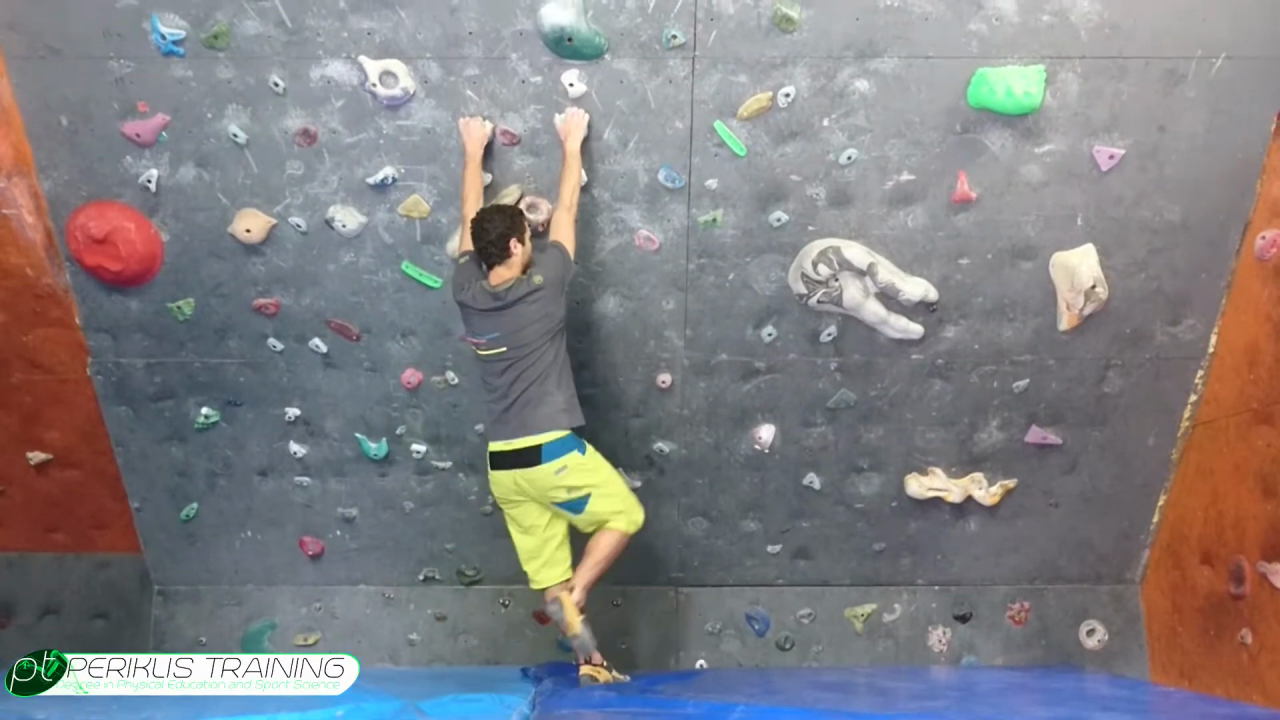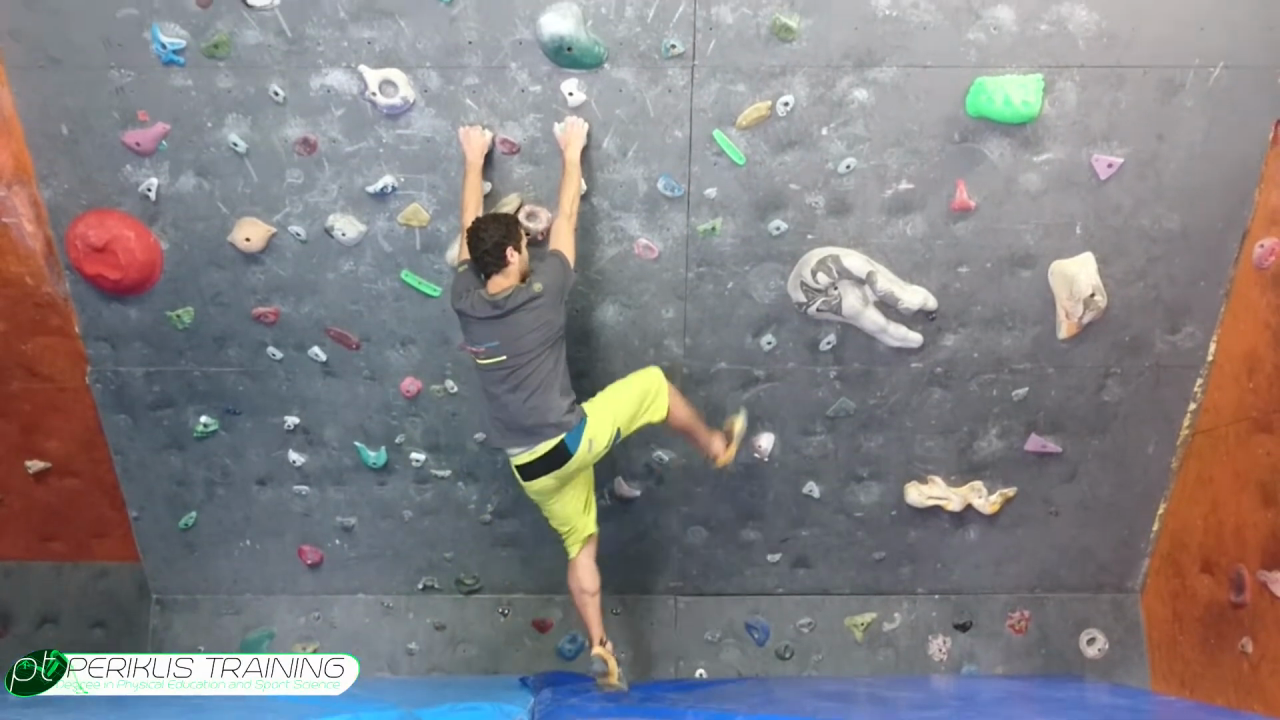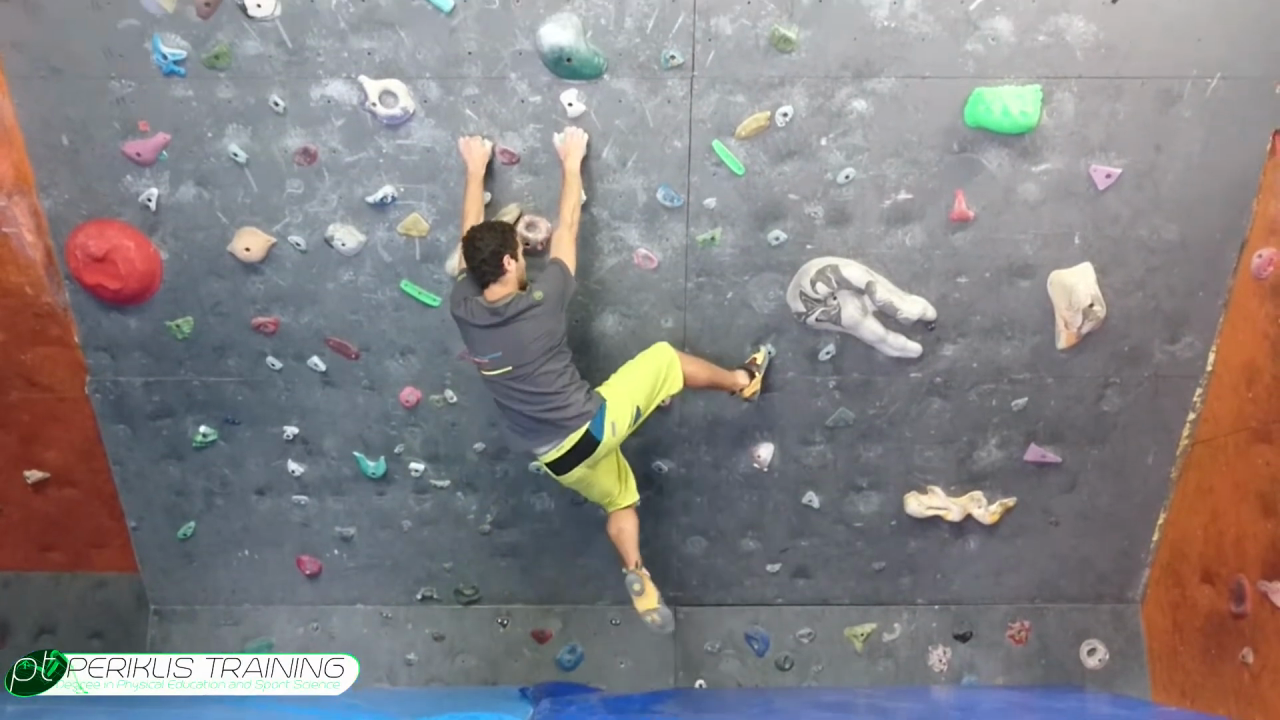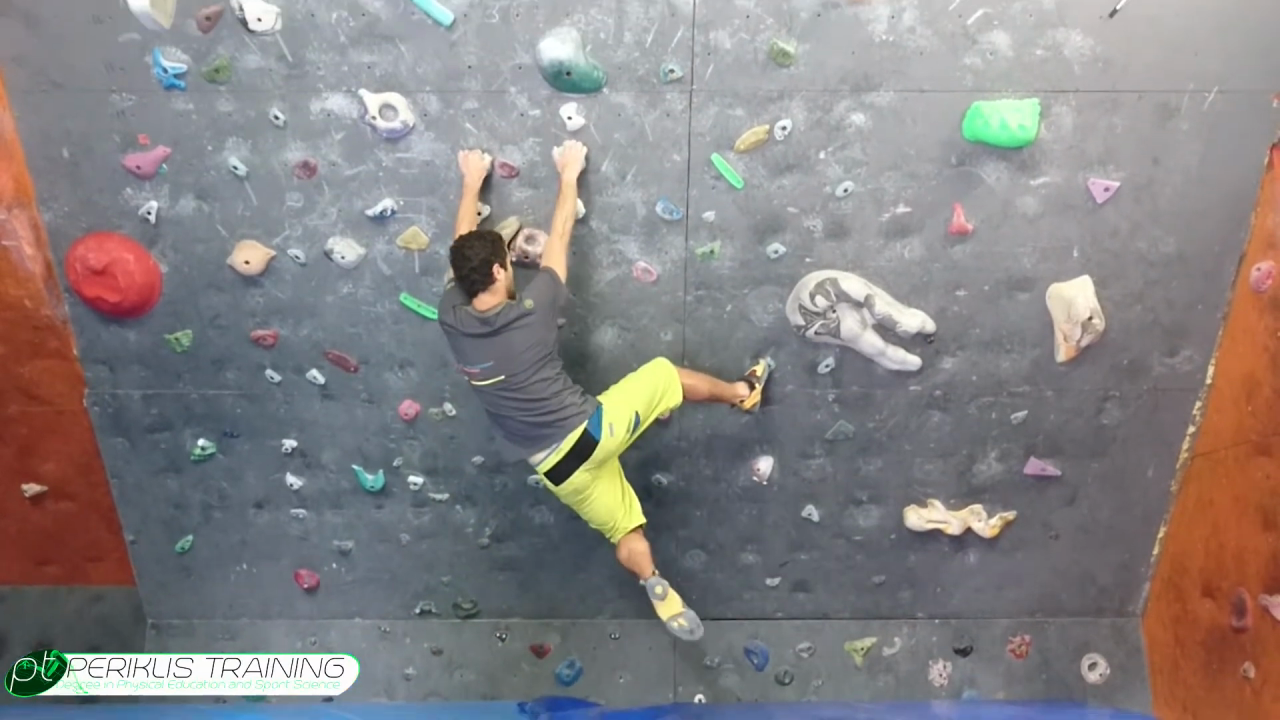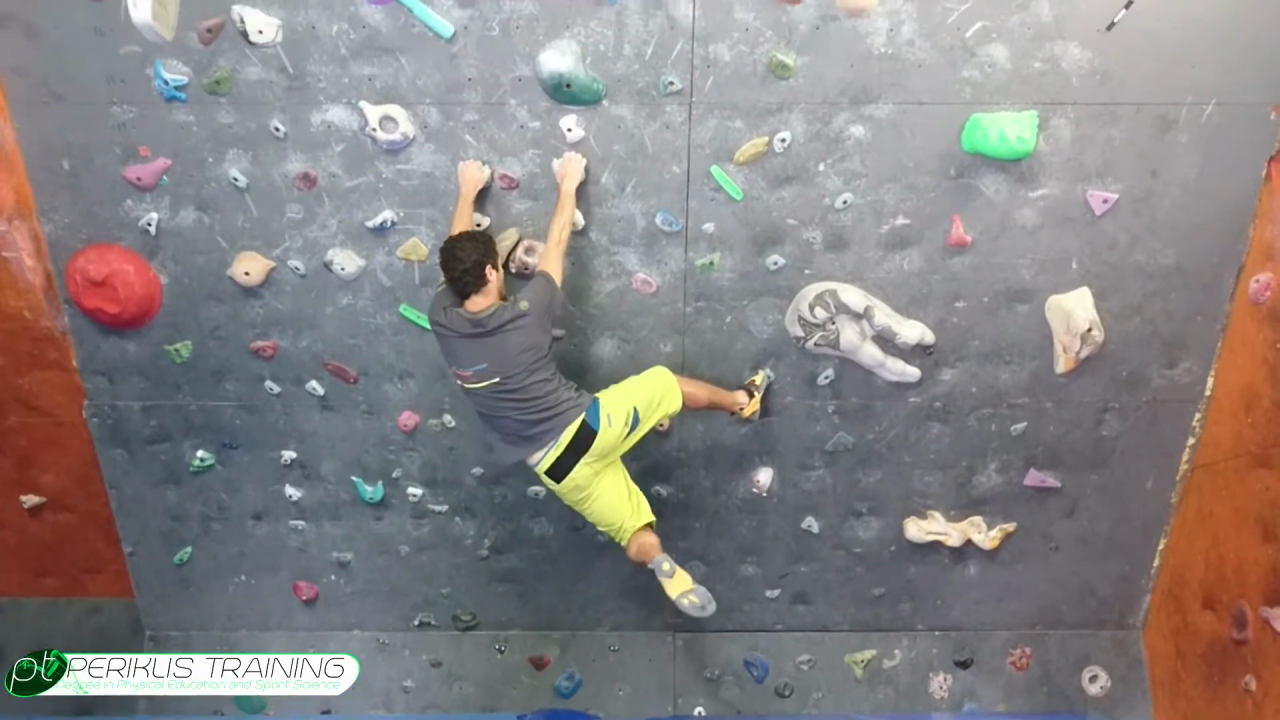
dt=0.3s
person 1, frame 1
left shoulder: (465, 291)
right shoulder: (543, 286)
left elbow: (470, 220)
right elbow: (565, 212)
left wrist: (474, 149)
right wrist: (572, 143)
left hip: (503, 461)
right hip: (553, 449)
left knee: (549, 565)
right knee: (624, 517)
left ankle: (589, 660)
right ankle: (575, 599)
person 1, frame 2
left shoulder: (464, 300)
right shoulder: (541, 294)
left elbow: (473, 229)
right elbow: (565, 221)
left wrist: (473, 160)
right wrist: (571, 154)
left hip: (526, 463)
right hip: (570, 440)
left knee: (580, 543)
right knee: (654, 384)
left ankle: (599, 645)
right ankle: (715, 443)
person 1, frame 3
left shoulder: (462, 308)
right shoulder: (541, 302)
left elbow: (472, 236)
right elbow: (567, 228)
left wrist: (475, 168)
right wrist: (571, 161)
left hip: (557, 458)
right hip: (595, 424)
left knee: (620, 503)
right knee: (664, 357)
left ankle: (636, 574)
right ankle: (741, 379)
person 1, frame 4
left shoulder: (451, 318)
right shoulder: (532, 311)
left elbow: (464, 249)
right elbow: (559, 239)
left wrist: (472, 181)
right wrist: (569, 175)
left hip: (557, 468)
right hip: (592, 428)
left knee: (624, 528)
right knee: (665, 374)
left ankle: (651, 580)
right ankle: (740, 392)
person 1, frame 5
left shoulder: (442, 321)
right shoulder: (526, 313)
left elbow: (456, 257)
right elbow: (556, 244)
left wrist: (467, 192)
right wrist: (568, 184)
left hip: (557, 468)
right hip: (589, 426)
left knee: (636, 530)
right knee: (664, 383)
left ankle: (660, 560)
right ankle: (741, 400)
